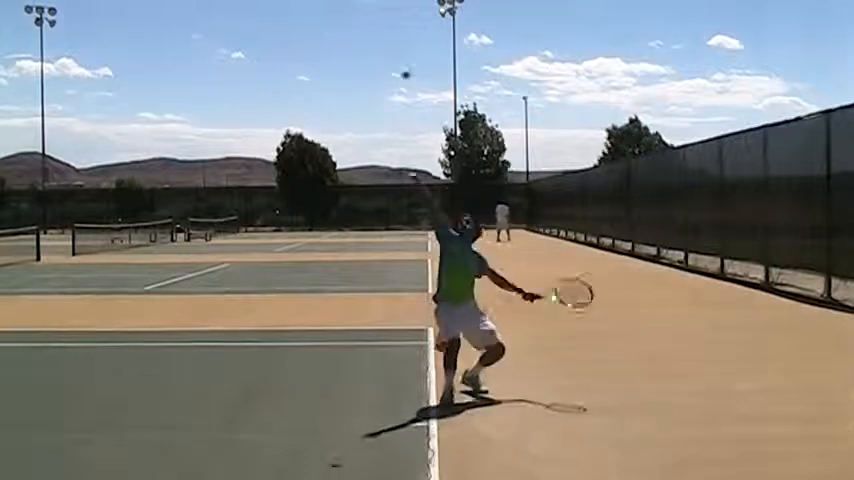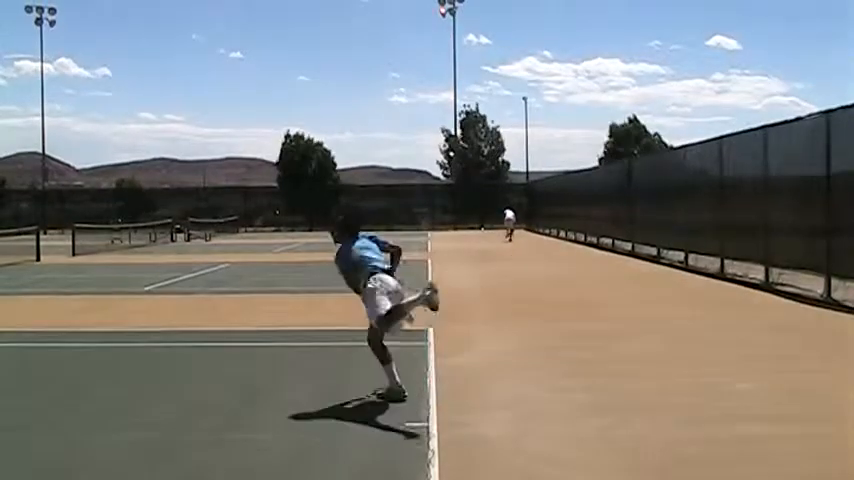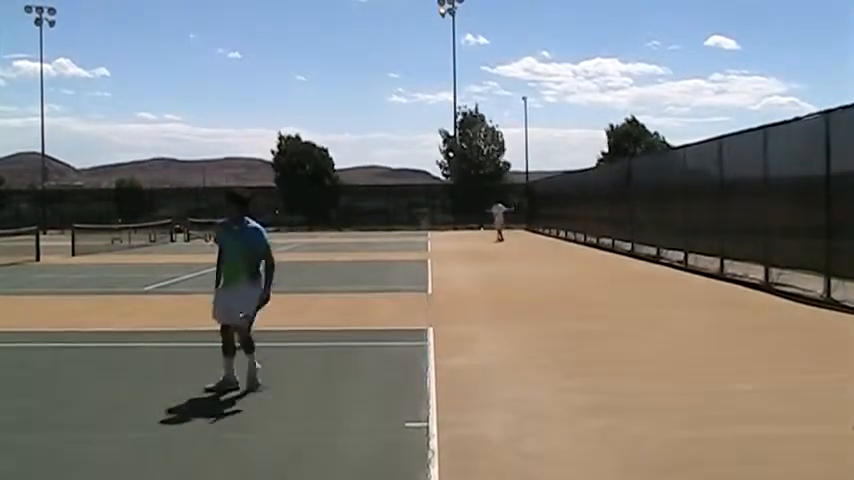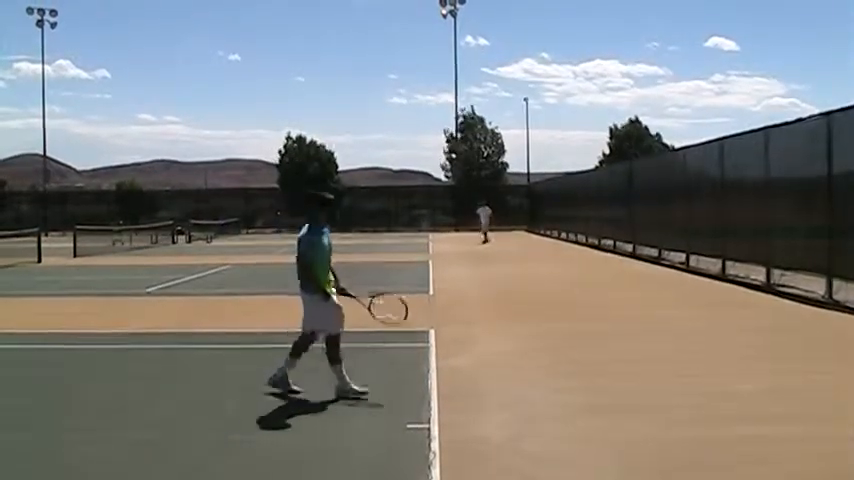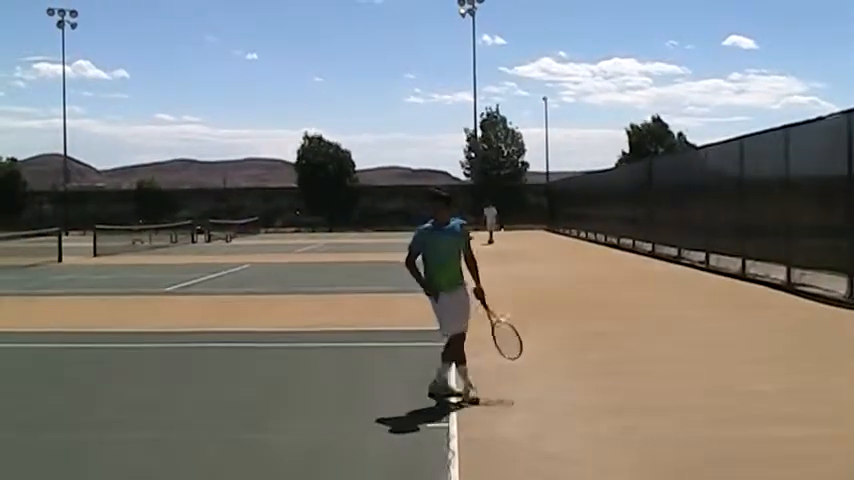
dt=1s
person 1, frame 1
left shoulder: (476, 258)
right shoulder: (449, 241)
left elbow: (497, 278)
right elbow: (438, 216)
left wrist: (522, 292)
right wrist: (423, 190)
left hip: (469, 309)
right hip: (447, 308)
left knee: (498, 348)
right knee: (452, 345)
left ankle: (472, 375)
right ankle: (448, 388)
person 1, frame 2
left shoulder: (342, 253)
right shoulder: (370, 239)
left elbow: (354, 285)
right elbow: (397, 250)
left wrist: (364, 295)
left hip: (376, 283)
right hip: (393, 283)
left knee: (382, 326)
right knee: (374, 338)
left ankle: (423, 296)
right ankle: (395, 387)
person 1, frame 3
left shoulder: (255, 231)
right shoulder: (223, 228)
left elbow: (269, 261)
left wrist: (267, 289)
right wrist: (218, 281)
left hip: (249, 287)
right hip: (227, 287)
left knee: (243, 330)
right knee: (226, 330)
left ankle: (252, 369)
right ankle: (229, 377)
person 1, frame 4
left shoulder: (323, 231)
right shoulder: (308, 236)
right elbow: (304, 269)
left wrist: (337, 284)
right wrist: (323, 292)
left hip: (324, 292)
right hip: (315, 294)
left knee: (309, 335)
right knee: (333, 335)
left ankle: (281, 376)
right ankle: (343, 385)
person 1, frame 5
left shoulder: (460, 227)
right shoulder: (424, 233)
left elbow: (468, 256)
right elbow: (410, 261)
left wrist: (477, 285)
right wrist: (425, 286)
left hip: (459, 289)
right hip: (440, 293)
left knee: (456, 339)
right knee: (456, 338)
left ankle: (440, 383)
right ankle: (467, 386)
